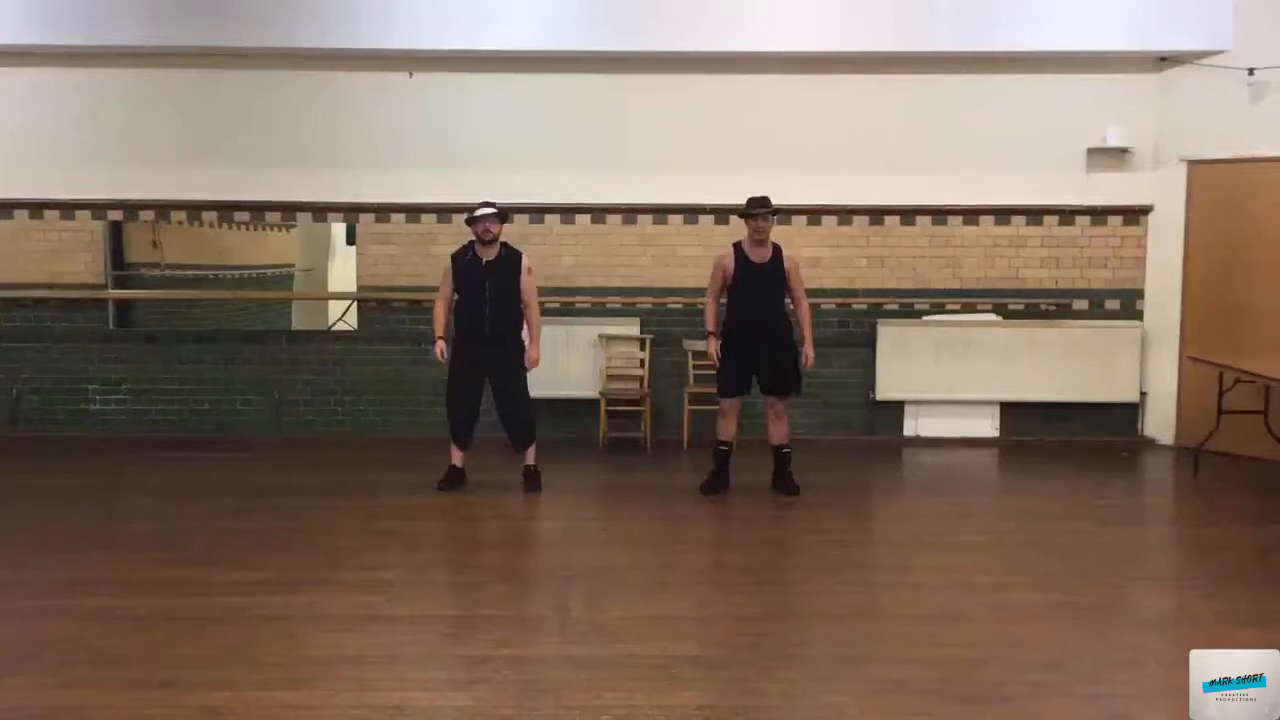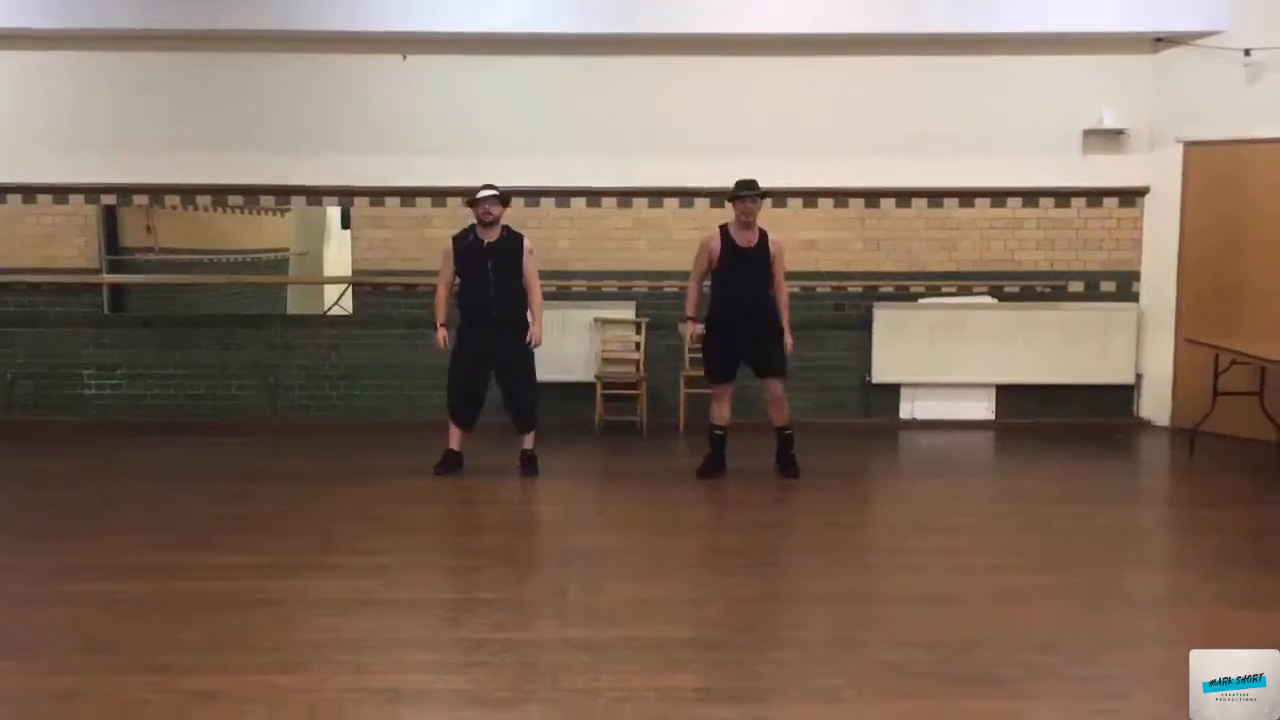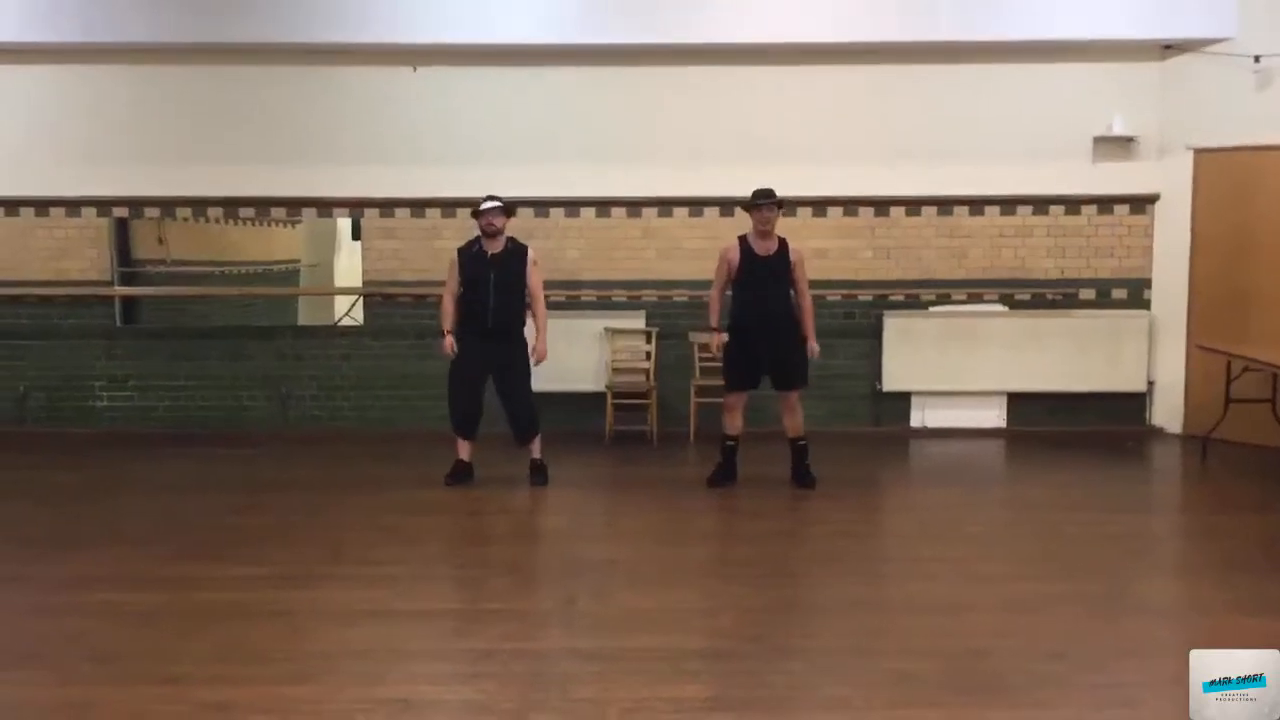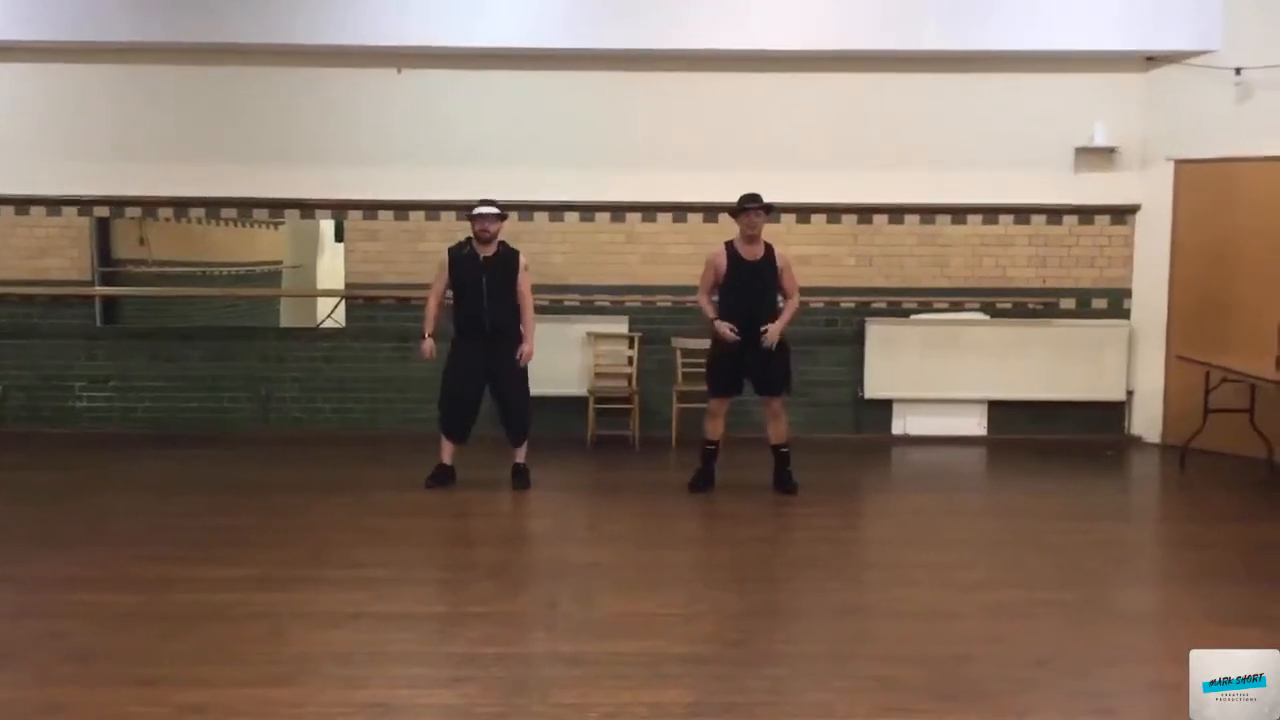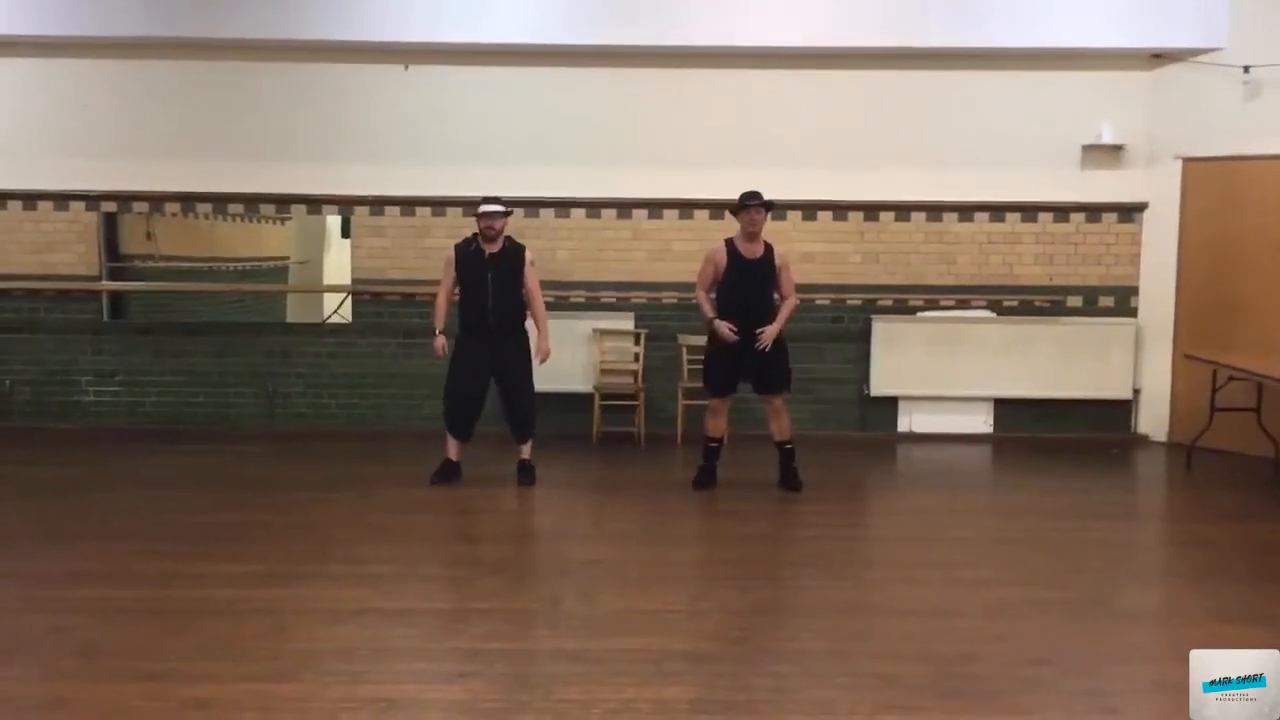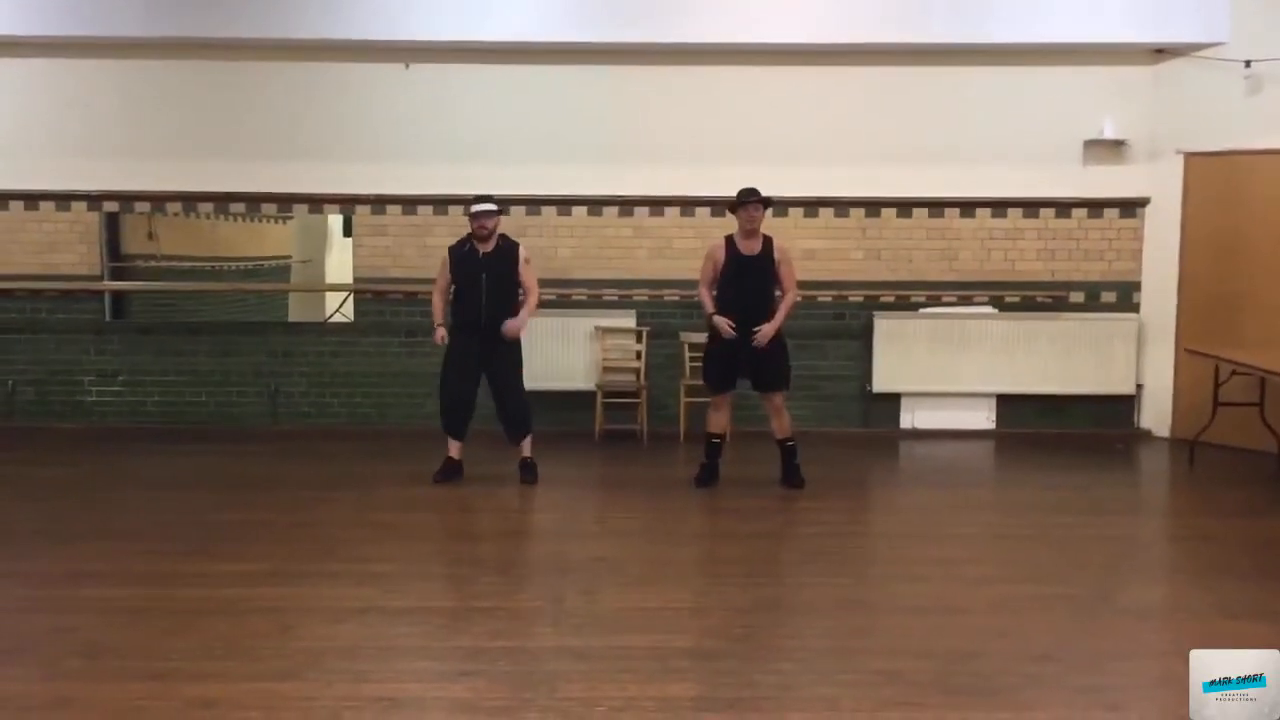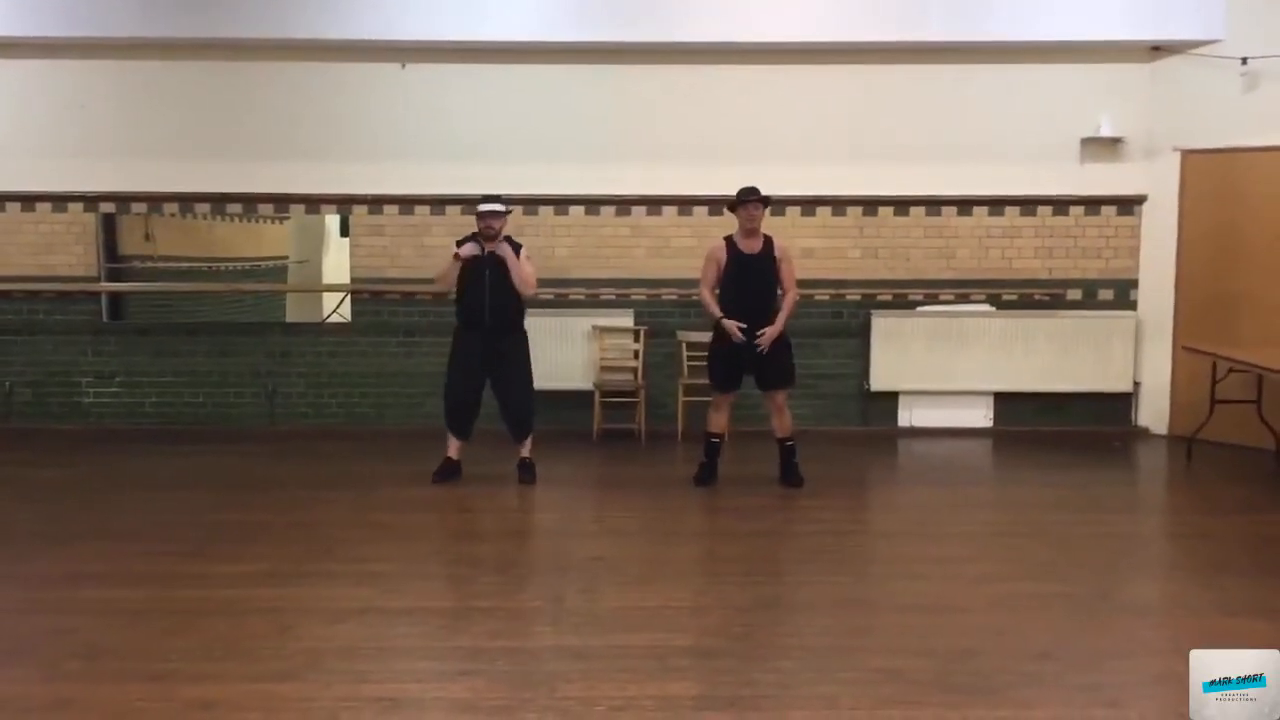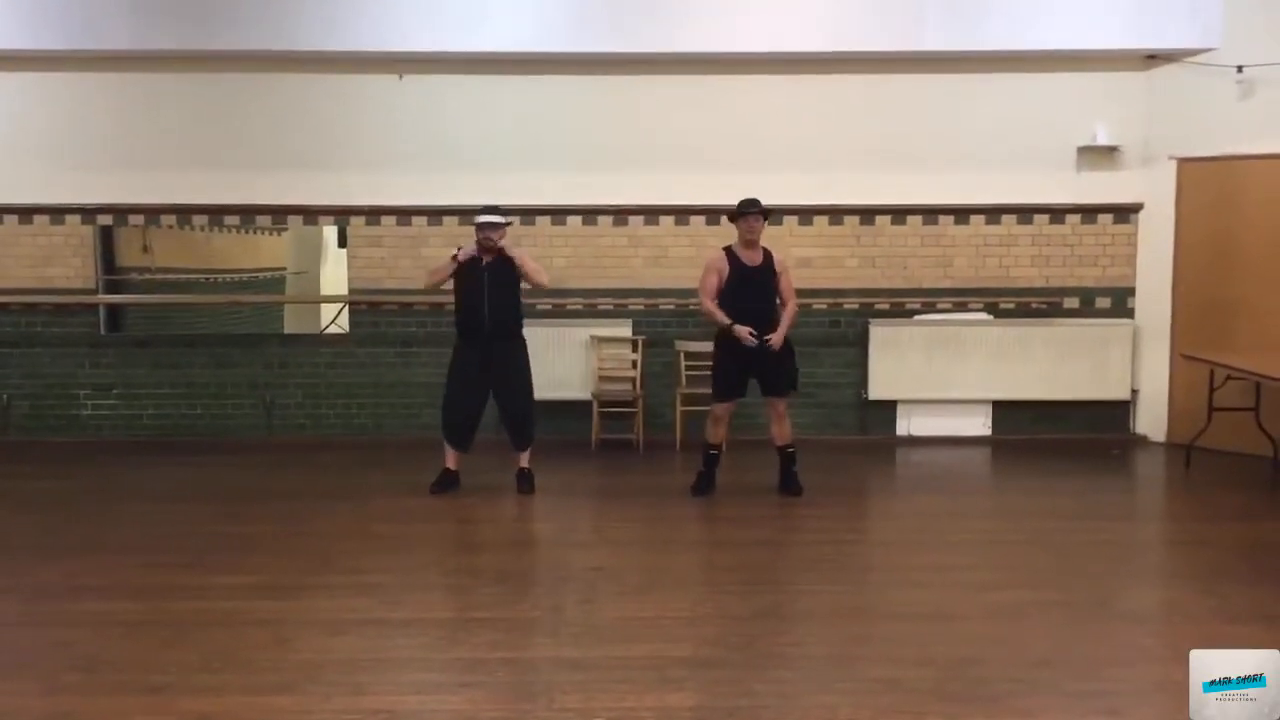
dt=0.4s
person 1, frame 1
left shoulder: (786, 259)
right shoulder: (727, 258)
left elbow: (800, 301)
right elbow: (712, 298)
left wrist: (808, 341)
right wrist: (711, 335)
left hip: (776, 342)
right hip: (736, 342)
left knee: (777, 407)
right knee: (727, 406)
left ankle: (782, 473)
right ankle: (720, 473)
person 1, frame 2
left shoulder: (771, 244)
right shoulder: (713, 241)
left elbow: (779, 288)
right elbow: (695, 281)
left wrist: (786, 329)
right wrist: (690, 318)
left hip: (762, 325)
right hip: (722, 326)
left knee: (775, 390)
right knee: (720, 391)
left ankle: (786, 454)
right ankle: (716, 456)
person 1, frame 3
left shoulder: (791, 252)
right shoulder: (733, 251)
left elbow: (803, 295)
right elbow: (717, 291)
left wrist: (810, 336)
right wrist: (715, 329)
left hip: (784, 335)
right hip: (743, 335)
left knee: (791, 399)
right knee: (733, 400)
left ankle: (801, 466)
right ankle: (727, 465)
person 1, frame 4
left shoulder: (777, 257)
right shoulder: (719, 256)
left elbow: (793, 297)
right elbow: (704, 294)
left wrist: (779, 325)
right wrist: (715, 321)
left hip: (767, 341)
right hip: (729, 340)
left knee: (775, 405)
right knee: (716, 405)
left ankle: (782, 472)
right ankle: (706, 470)
person 1, frame 5
left shoulder: (776, 256)
right shoulder: (719, 253)
left elbow: (789, 297)
right elbow: (701, 291)
left wrist: (776, 327)
right wrist: (715, 321)
left hip: (765, 338)
right hip: (726, 338)
left knee: (776, 403)
right knee: (717, 403)
left ankle: (788, 469)
right ankle: (708, 468)
person 1, frame 6
left shoulder: (776, 250)
right shoulder: (719, 249)
left elbow: (790, 292)
right elbow: (704, 287)
left wrist: (774, 324)
right wrist: (713, 315)
left hip: (765, 334)
right hip: (726, 334)
left knee: (775, 400)
right knee: (719, 399)
left ankle: (790, 466)
right ankle: (710, 465)
person 1, frame 7
left shoulder: (777, 249)
right shoulder: (720, 249)
left elbow: (790, 292)
right elbow: (706, 290)
left wrist: (777, 326)
right wrist: (721, 319)
left hip: (768, 335)
right hip: (730, 334)
left knee: (778, 399)
right knee: (721, 398)
left ankle: (788, 465)
right ankle: (709, 464)
person 1, frame 8
left shoulder: (775, 262)
right shoulder: (720, 260)
left elbow: (790, 302)
right elbow: (706, 301)
left wrist: (781, 332)
right wrist: (732, 326)
left hip: (772, 343)
right hip: (732, 344)
left knee: (779, 407)
right knee: (720, 410)
left ankle: (788, 474)
right ankle: (708, 474)
person 2, frame 1
left shoulder: (519, 261)
right shoulder: (456, 261)
left elbow: (530, 305)
right elbow: (443, 301)
left wrist: (534, 344)
right wrist: (439, 337)
left hip: (507, 348)
right hip: (467, 348)
left knee: (517, 408)
right knee: (460, 408)
left ankle: (530, 468)
right ankle: (456, 469)
person 2, frame 2
left shoulder: (520, 244)
right shoulder: (457, 245)
left elbow: (532, 286)
right elbow: (444, 286)
left wrist: (536, 323)
right wrist: (441, 325)
left hip: (513, 331)
right hip: (472, 332)
left knee: (522, 392)
right knee: (462, 391)
left ankle: (528, 453)
right ankle: (453, 453)
person 2, frame 3
left shoulder: (524, 255)
right shoulder: (462, 255)
left elbow: (537, 298)
right elbow: (450, 297)
left wrist: (541, 338)
right wrist: (448, 332)
left hip: (510, 342)
right hip: (470, 342)
left knee: (521, 402)
right knee: (462, 402)
left ankle: (537, 462)
right ankle: (463, 464)
person 2, frame 4
left shoulder: (515, 259)
right shoulder: (453, 257)
left elbow: (525, 302)
right elbow: (435, 297)
left wrist: (528, 340)
right wrist: (428, 334)
left hip: (507, 344)
right hip: (467, 344)
left knee: (515, 405)
right knee: (454, 403)
left ankle: (520, 466)
right ankle: (445, 466)
person 2, frame 5
left shoulder: (521, 255)
right shoulder: (459, 253)
left elbow: (534, 297)
right elbow: (444, 294)
left wrist: (543, 336)
right wrist: (439, 331)
left hip: (512, 340)
right hip: (471, 340)
left knee: (520, 400)
right knee: (459, 399)
left ankle: (525, 462)
right ankle: (451, 462)
person 2, frame 6
left shoulder: (516, 252)
right shoulder: (454, 253)
left elbow: (531, 292)
right elbow: (440, 292)
left wrist: (521, 319)
right wrist: (440, 325)
left hip: (503, 339)
right hip: (463, 339)
left knee: (512, 398)
right knee: (454, 398)
left ankle: (527, 460)
right ankle: (453, 460)
person 2, frame 7
left shoulder: (517, 251)
right shoulder: (463, 248)
left elbow: (528, 289)
right elbow: (443, 285)
left wrist: (509, 258)
right wrist: (459, 259)
left hip: (510, 338)
right hip: (470, 336)
left knee: (518, 398)
right knee: (459, 397)
left ankle: (525, 459)
right ankle: (452, 460)
person 2, frame 8
left shoulder: (512, 260)
right shoulder: (462, 259)
left elbow: (542, 281)
right elbow: (430, 282)
left wrist: (513, 252)
right wrist: (457, 259)
left hip: (509, 347)
right hip: (469, 347)
left knee: (519, 408)
right knee: (457, 408)
left ankle: (524, 470)
right ankle: (450, 471)
